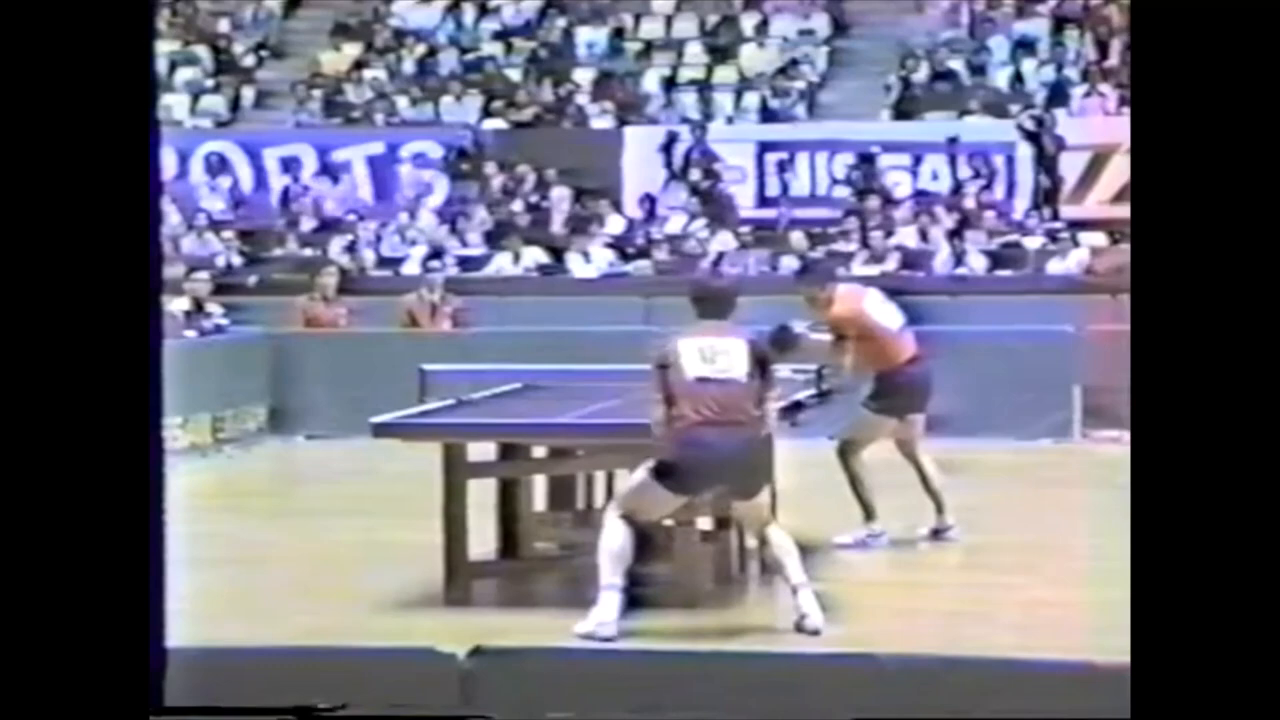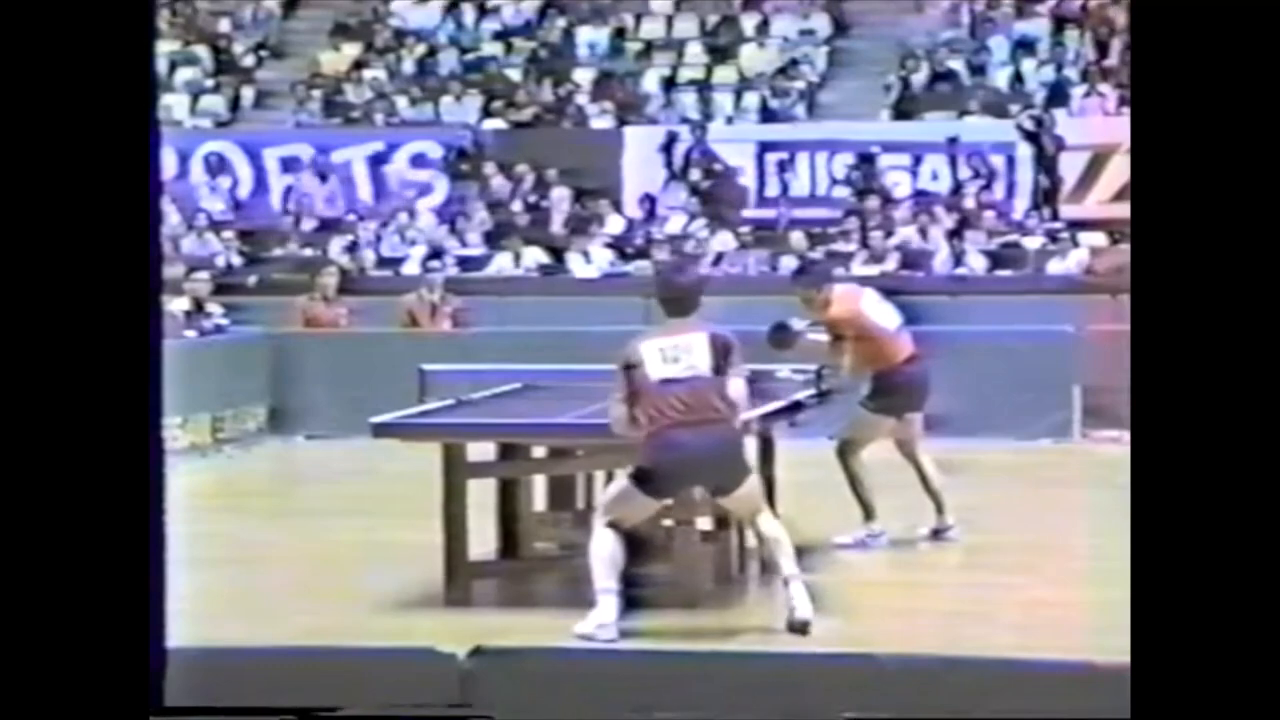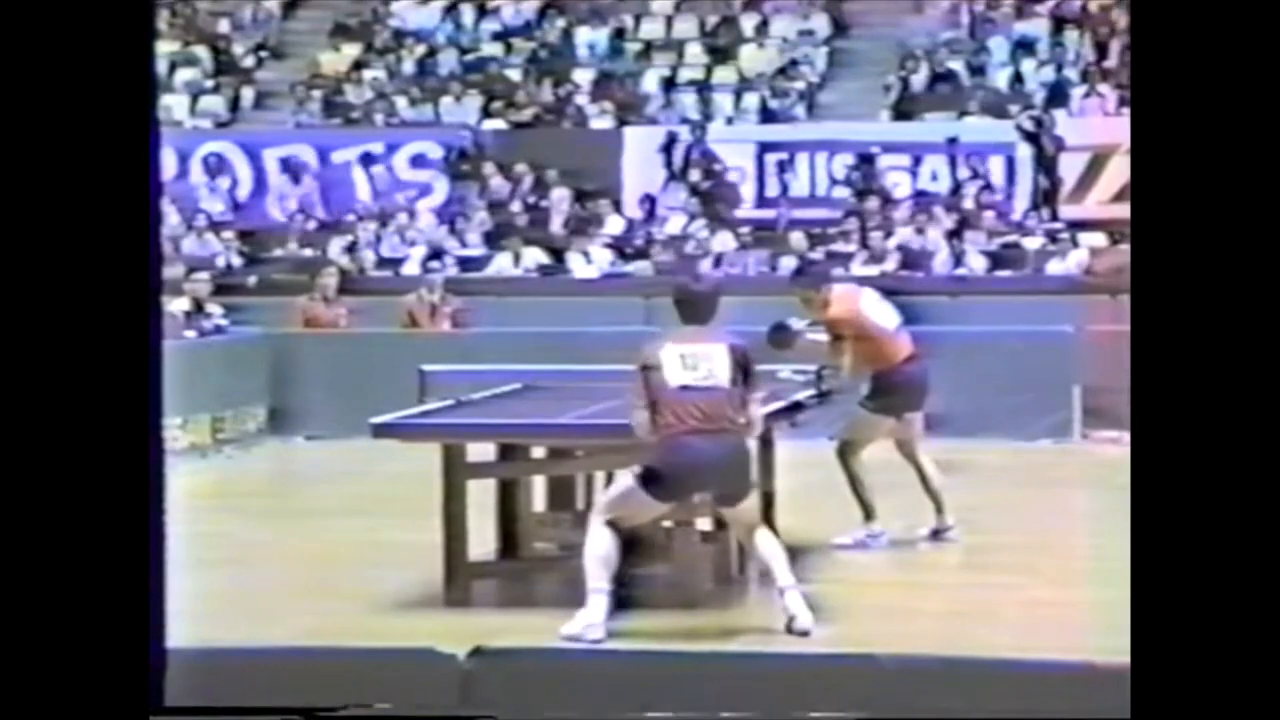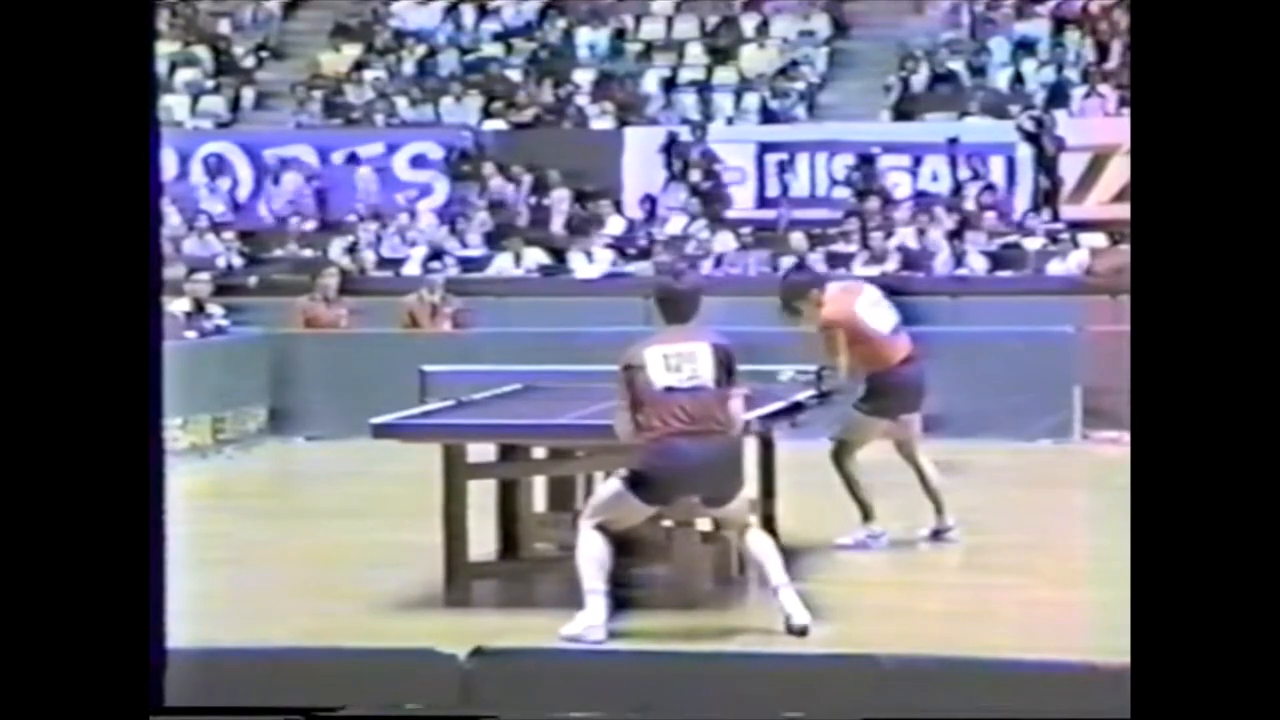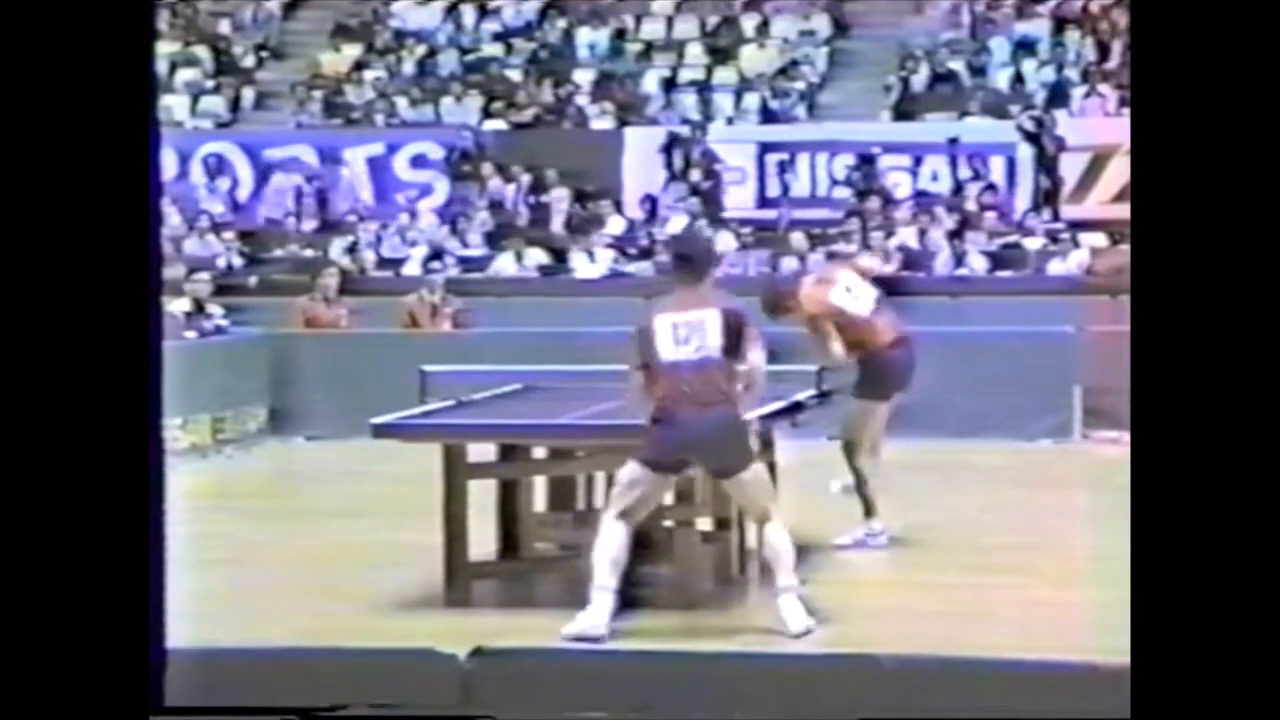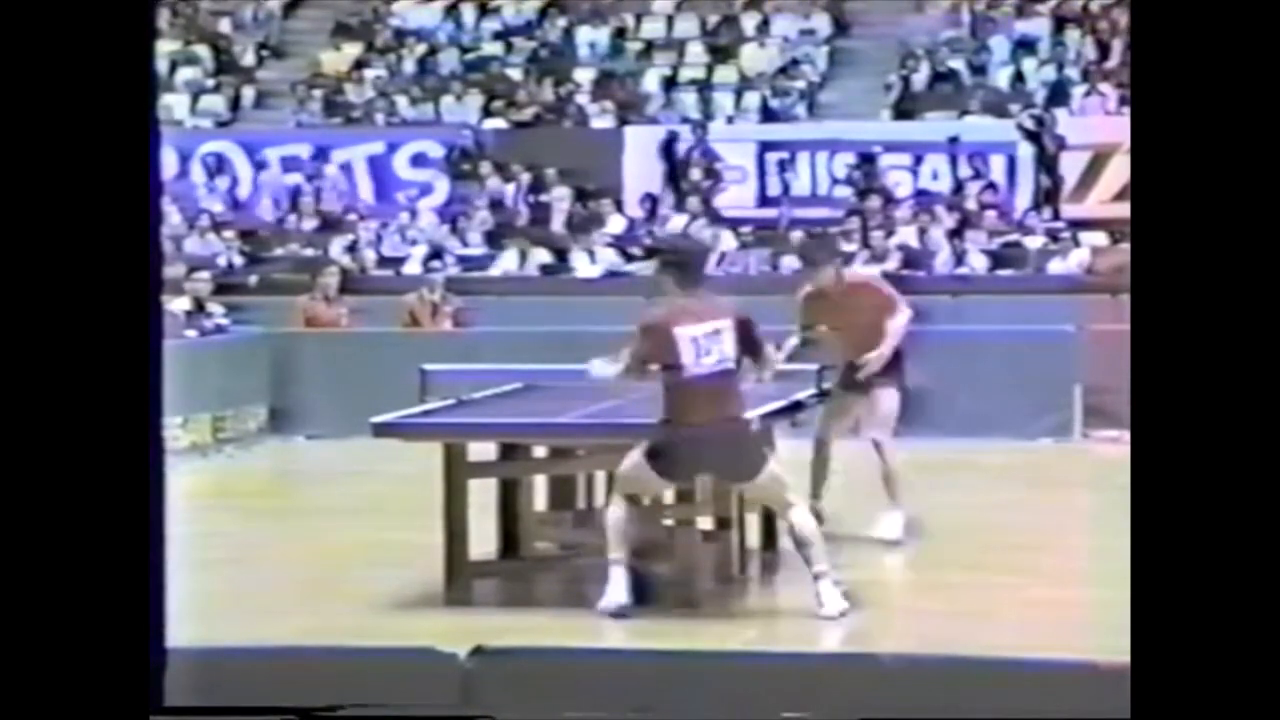
dt=0.4s
person 1, frame 1
left shoulder: (673, 347)
right shoulder: (751, 345)
left elbow: (660, 419)
right elbow: (767, 418)
left hip: (690, 450)
right hip: (745, 450)
left knee: (618, 514)
right knee: (765, 524)
left ankle: (606, 612)
right ankle: (806, 605)
person 1, frame 2
left shoulder: (637, 348)
right shoulder: (719, 338)
left elbow: (619, 422)
right elbow: (738, 399)
left hip: (666, 454)
right hip: (722, 447)
left knee: (606, 521)
right knee: (760, 513)
left ankle: (605, 614)
right ankle: (797, 597)
person 1, frame 3
left shoulder: (654, 353)
right shoulder: (736, 349)
left elbow: (643, 427)
right elbow: (755, 421)
left hip: (675, 459)
right hip: (730, 457)
left knee: (602, 519)
right knee: (753, 527)
left ankle: (594, 614)
right ankle: (795, 605)
person 1, frame 4
left shoulder: (637, 355)
right shoulder: (718, 346)
left elbow: (624, 431)
right elbow: (736, 419)
left hip: (662, 461)
right hip: (718, 458)
left knee: (592, 522)
right knee: (746, 525)
left ankle: (594, 615)
right ankle: (790, 603)
person 1, frame 5
left shoulder: (652, 315)
right shoulder: (730, 310)
left elbow: (641, 388)
right elbow: (757, 368)
right wrist: (743, 399)
left hip: (669, 429)
right hip: (723, 427)
left knee: (617, 518)
right knee: (768, 516)
left ankle: (599, 611)
right ankle: (791, 606)
person 1, frame 6
left shoulder: (657, 322)
right shoulder: (732, 315)
left elbow: (626, 373)
right elbow: (768, 365)
left wrist: (603, 369)
left hip: (682, 440)
right hip: (734, 436)
left knee: (622, 491)
right knee: (788, 506)
left ankle: (618, 586)
right ankle: (824, 587)
person 2, frame 1
left shoulder: (842, 312)
right shoulder: (859, 291)
left elbow: (846, 364)
left hip: (897, 381)
right hip: (917, 372)
left knee: (848, 450)
right knee: (912, 450)
left ankle: (873, 528)
right ankle: (943, 522)
person 2, frame 2
left shoulder: (837, 314)
right shoulder: (855, 291)
left elbow: (843, 366)
left hip: (894, 381)
right hip: (914, 372)
left knee: (847, 450)
right knee: (912, 450)
left ankle: (873, 529)
right ankle: (944, 521)
person 2, frame 3
left shoulder: (837, 314)
right shoulder: (853, 291)
left elbow: (843, 366)
left hip: (893, 381)
right hip: (914, 371)
left knee: (847, 450)
right knee: (912, 450)
left ankle: (873, 529)
right ankle: (944, 522)
person 2, frame 4
left shoulder: (830, 316)
right shoulder: (854, 287)
left elbow: (842, 367)
left hip: (886, 382)
right hip: (912, 372)
left knee: (842, 453)
right knee: (911, 451)
left ankle: (872, 529)
right ankle: (944, 522)
person 2, frame 5
left shoulder: (810, 307)
right shoulder: (833, 273)
left elbow: (837, 355)
right elbow: (873, 270)
left hip: (881, 362)
right hip: (903, 349)
left knee: (852, 447)
right knee: (868, 431)
left ankle: (873, 528)
right ankle: (862, 482)
person 2, frame 6
left shoulder: (865, 284)
right shoulder: (810, 297)
left elbow: (903, 312)
right elbow: (804, 334)
left wrist: (886, 348)
right wrist: (783, 353)
left hip: (883, 366)
right hip: (852, 368)
left knee: (878, 438)
right knee: (822, 440)
left ankle: (896, 511)
right ankle: (814, 507)
